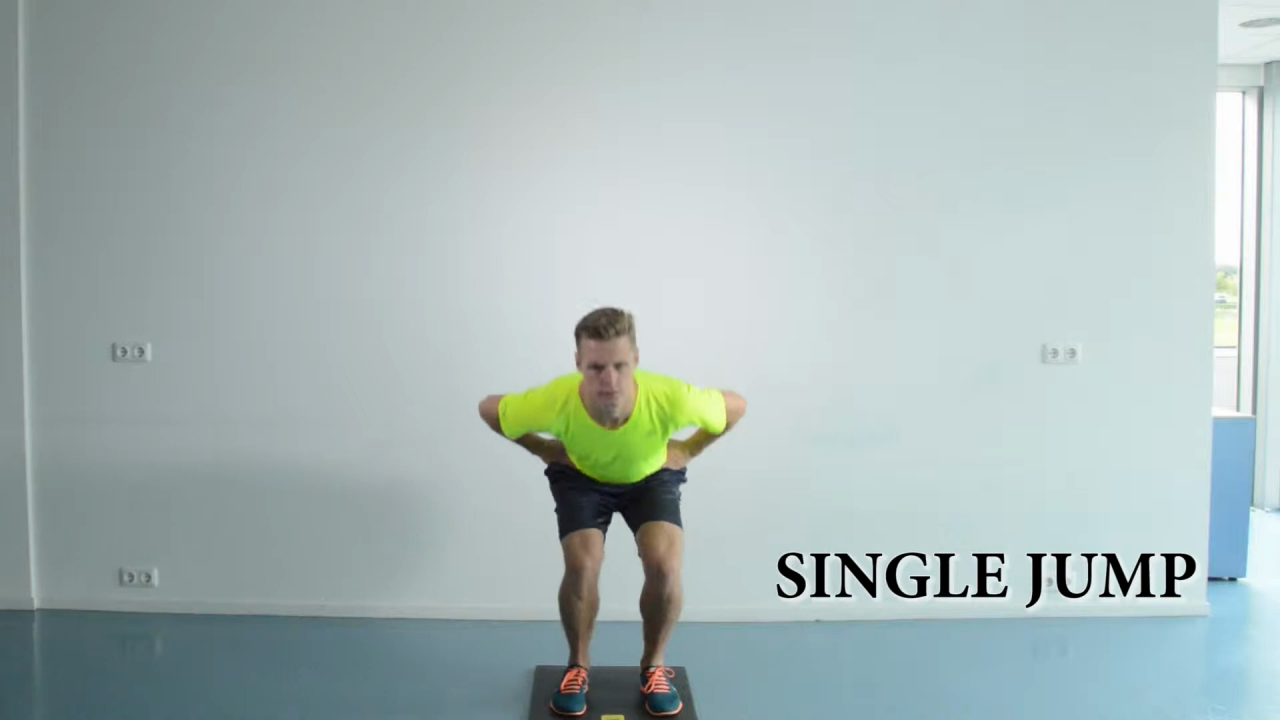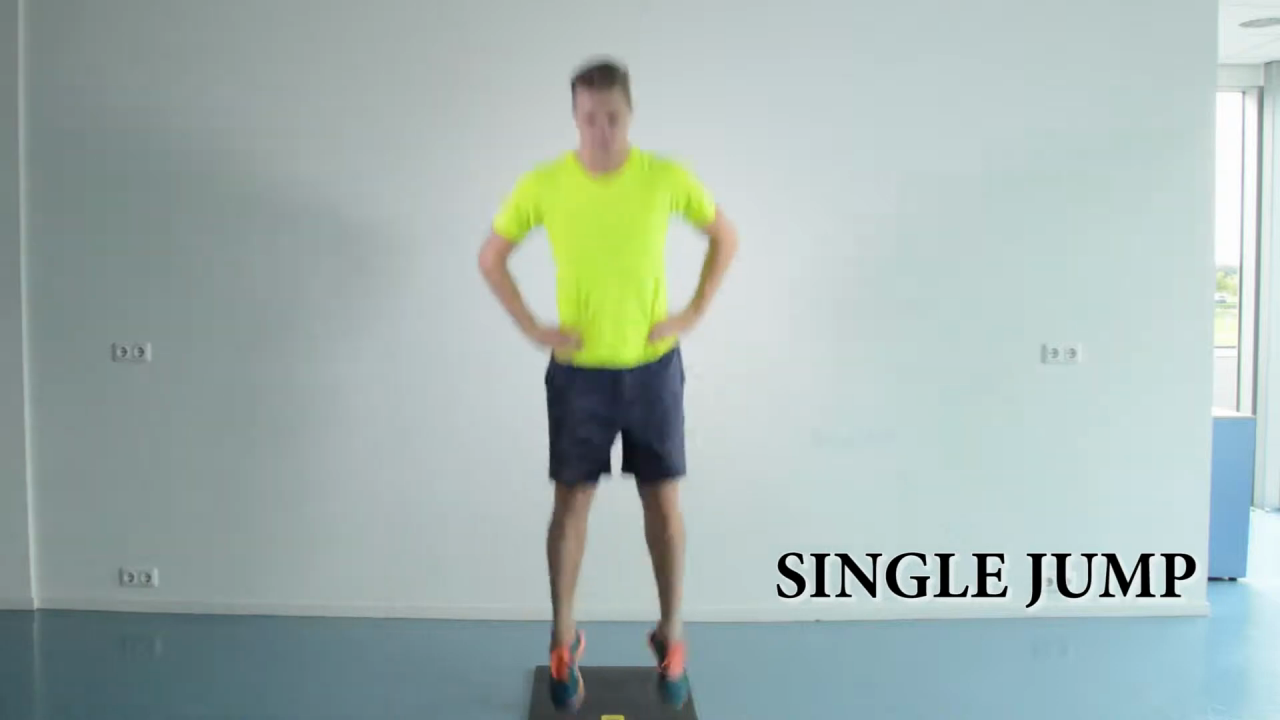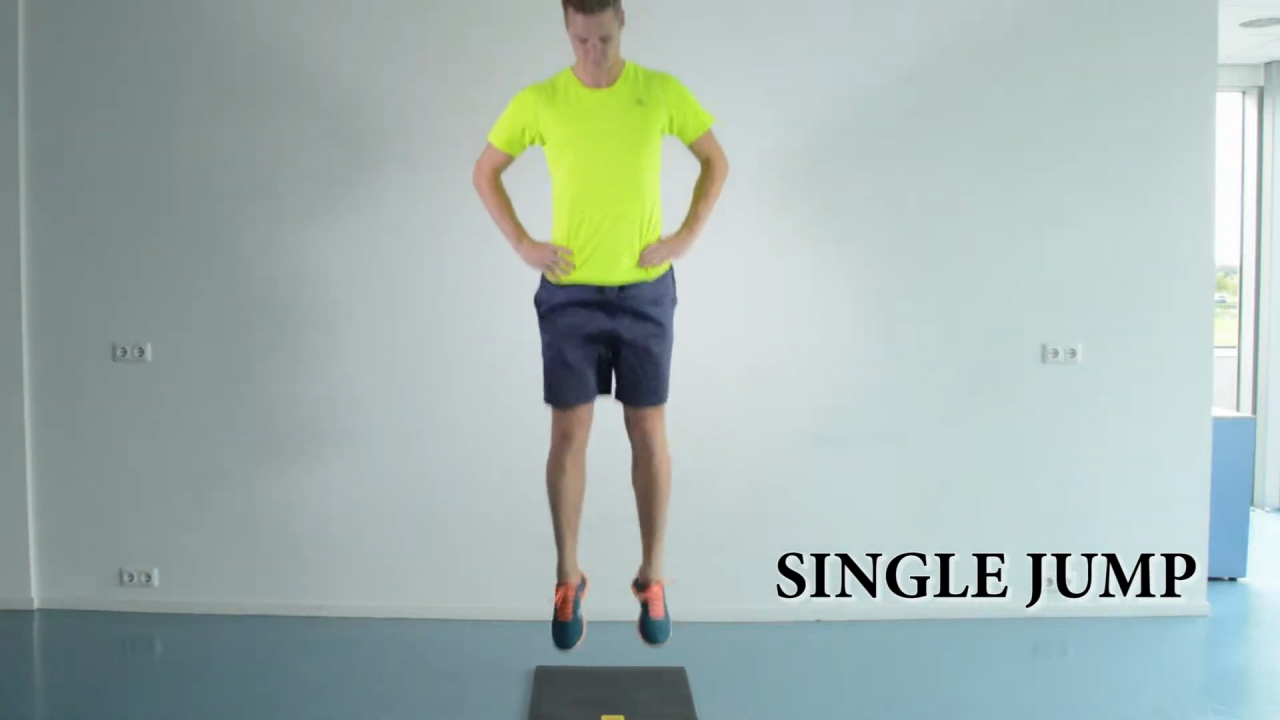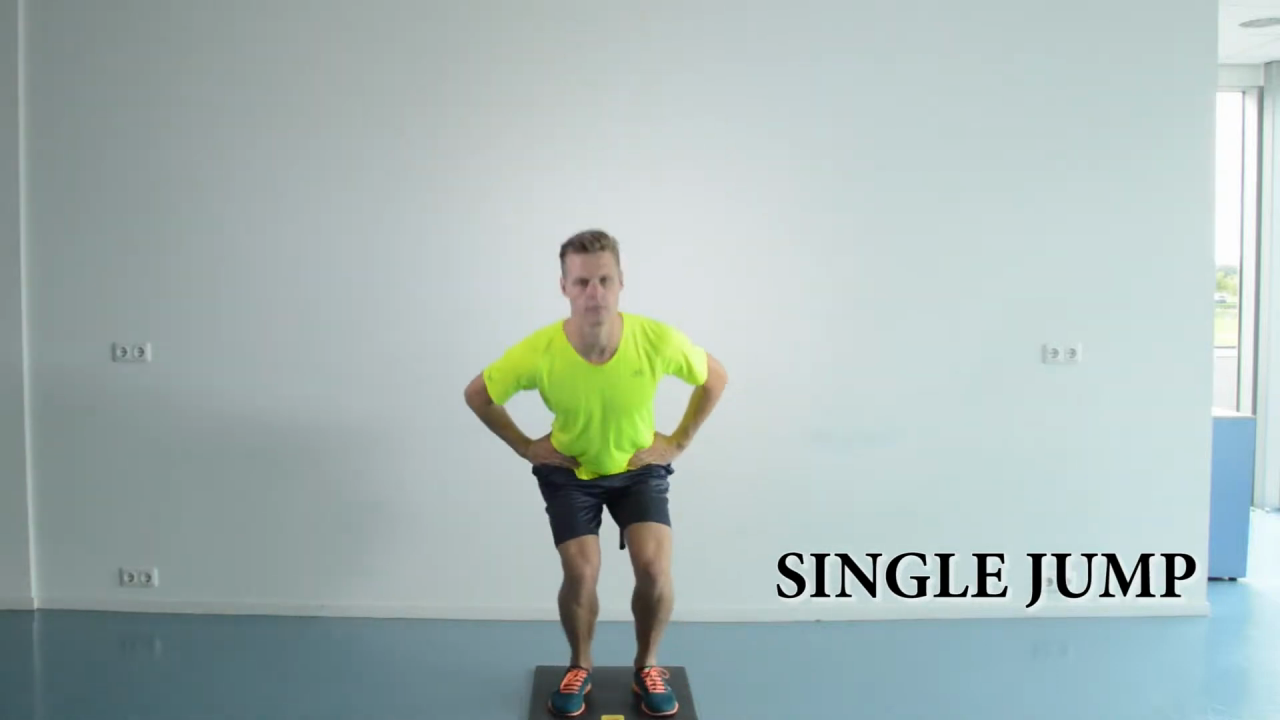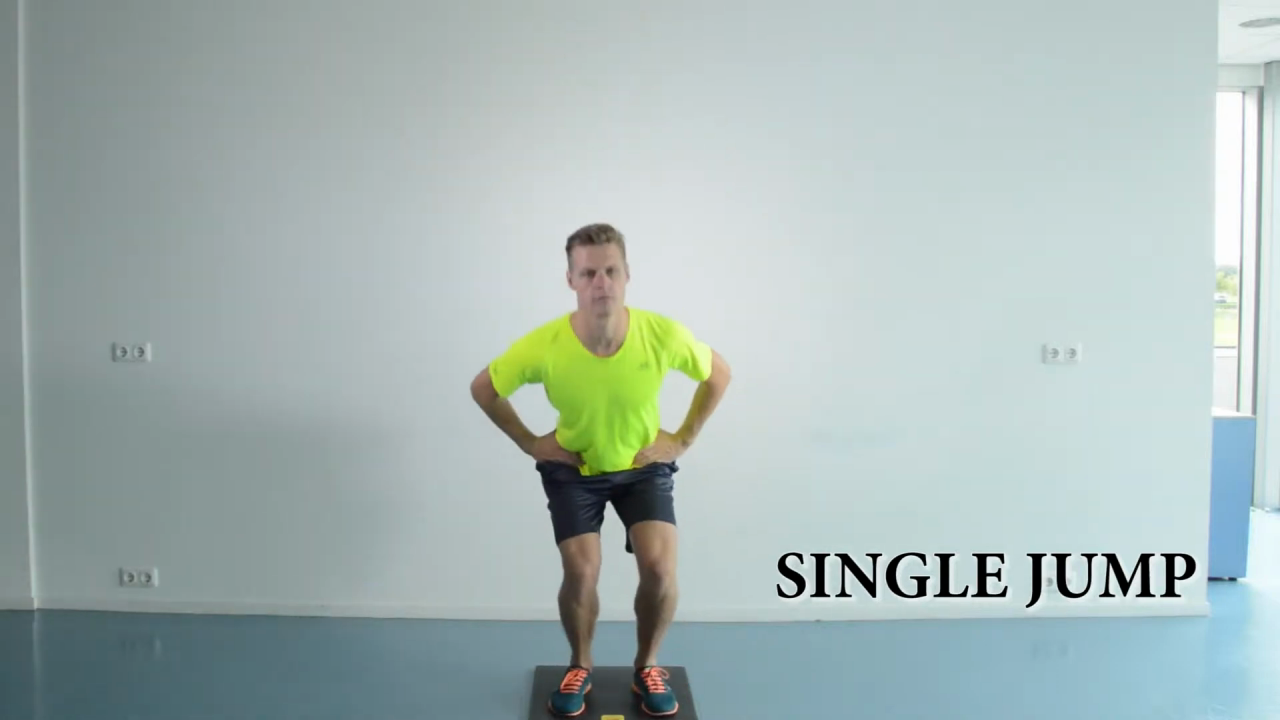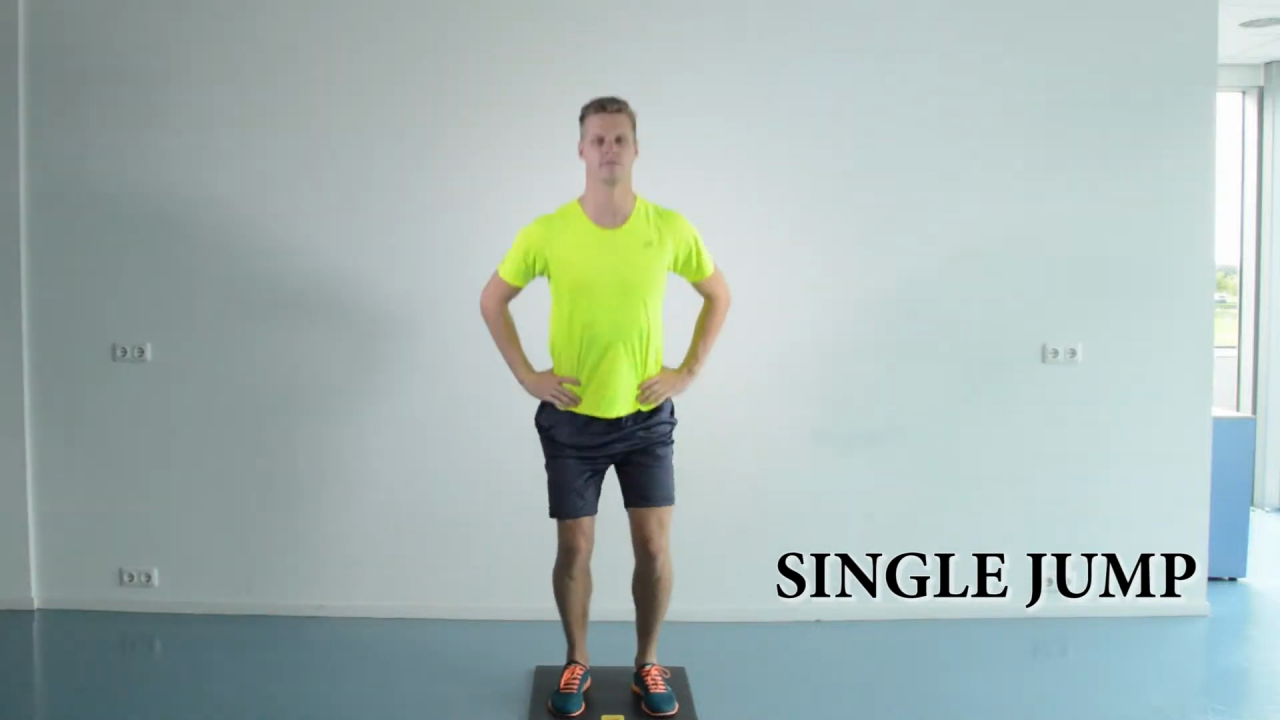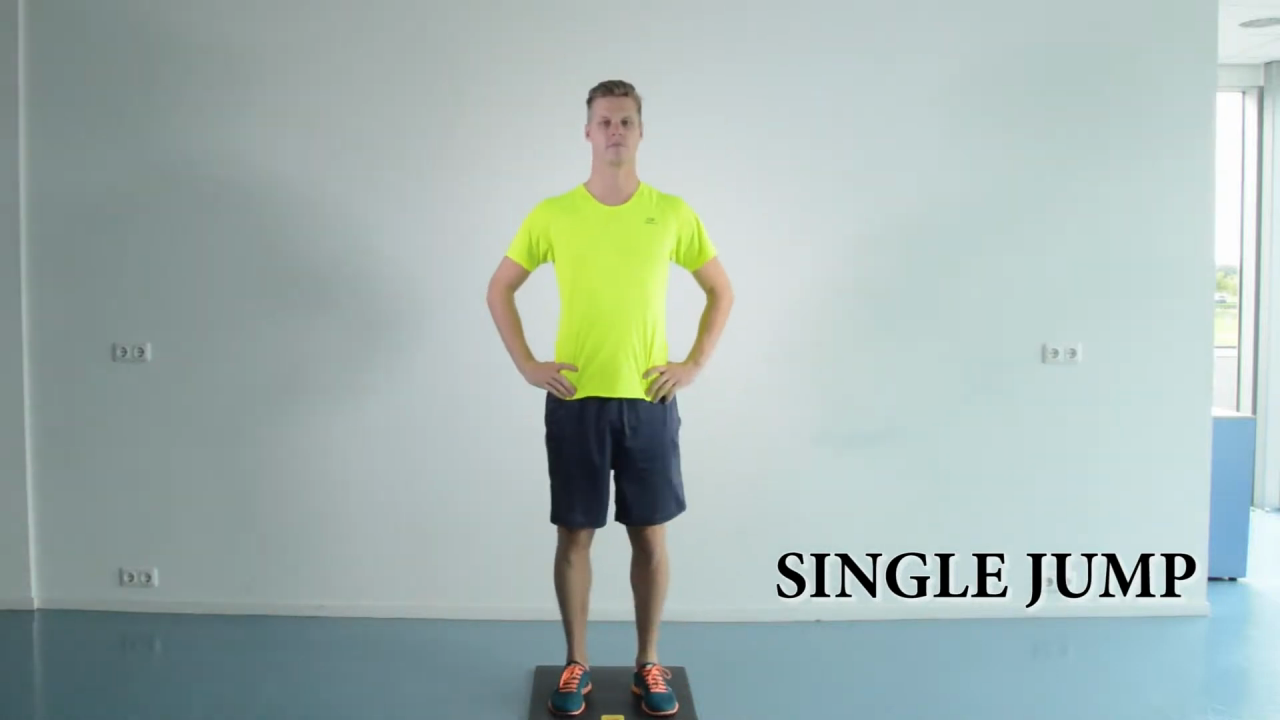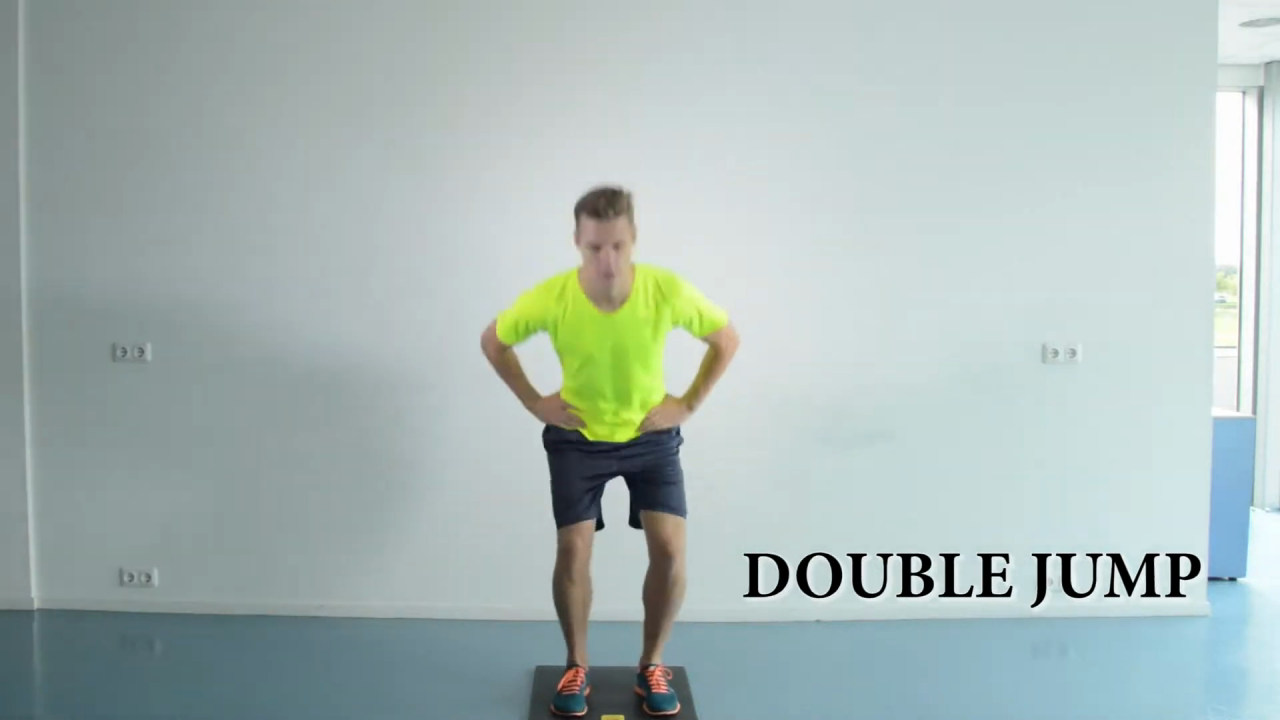
dt=0.4s
person 1, frame 1
left shoulder: (670, 398)
right shoulder: (554, 402)
left elbow: (735, 405)
right elbow: (489, 408)
left wrist: (688, 450)
right wrist: (542, 449)
left hip: (651, 476)
right hip: (582, 477)
left knee: (664, 565)
right knee: (582, 565)
left ankle: (653, 667)
right ankle: (577, 666)
person 1, frame 2
left shoulder: (664, 176)
right shoulder: (544, 185)
left elbow: (723, 234)
right elbow: (491, 254)
left wrist: (692, 313)
right wrist: (533, 328)
left hip: (653, 368)
right hip: (578, 372)
left knee: (662, 503)
right knee: (571, 502)
left ankle: (670, 635)
right ankle: (564, 638)
person 1, frame 3
left shoulder: (660, 90)
right shoulder: (538, 100)
left elbow: (715, 161)
right elbow: (486, 171)
left wrist: (687, 235)
right wrist: (523, 245)
left hip: (645, 289)
right hip: (570, 293)
left knee: (647, 432)
right knee: (569, 434)
left ankle: (651, 578)
right ankle: (569, 579)
person 1, frame 4
left shoulder: (658, 341)
right shoulder: (537, 352)
left elbow: (715, 379)
right elbow: (478, 395)
left wrist: (678, 441)
right wrist: (526, 445)
left hip: (638, 467)
right hip: (568, 469)
left knee: (653, 565)
right knee: (582, 572)
left ankle: (646, 664)
right ankle: (580, 665)
person 1, frame 5
left shoulder: (664, 335)
right shoulder: (543, 347)
left elbow: (719, 375)
right elbow: (483, 390)
left wrist: (684, 438)
right wrist: (531, 443)
left hip: (643, 466)
right hip: (572, 468)
left knee: (660, 566)
right knee: (581, 570)
left ankle: (646, 666)
right ankle: (580, 666)
person 1, frame 6
left shoulder: (670, 228)
right shoulder: (547, 232)
left elbow: (718, 295)
right elbow: (492, 300)
left wrist: (688, 371)
right wrist: (527, 376)
left hip: (645, 415)
right hip: (571, 417)
left knee: (653, 547)
right knee: (575, 546)
left ankle: (647, 664)
right ankle: (576, 663)
person 1, frame 7
left shoulder: (673, 213)
right shoulder: (552, 214)
left elbow: (721, 291)
right elbow: (500, 289)
left wrist: (696, 363)
right wrist: (526, 364)
left hip: (648, 402)
right hip: (575, 402)
left knee: (649, 538)
right knee: (575, 537)
left ankle: (648, 664)
right ankle: (576, 664)
person 1, frame 8
left shoulder: (668, 290)
right shoulder: (550, 297)
left elbow: (726, 340)
right elbow: (493, 342)
left wrist: (690, 403)
right wrist: (534, 401)
left hip: (649, 433)
right hip: (577, 434)
left knee: (669, 549)
right knee: (573, 551)
left ankle: (652, 665)
right ankle: (577, 665)
